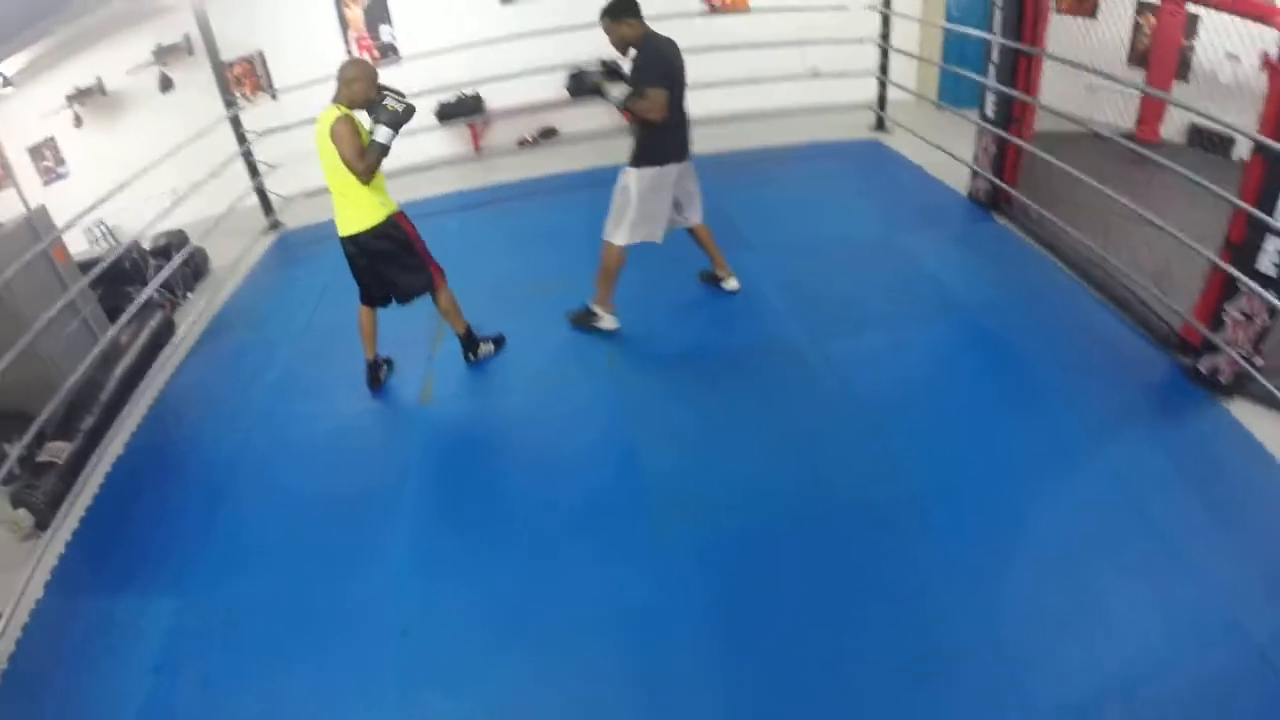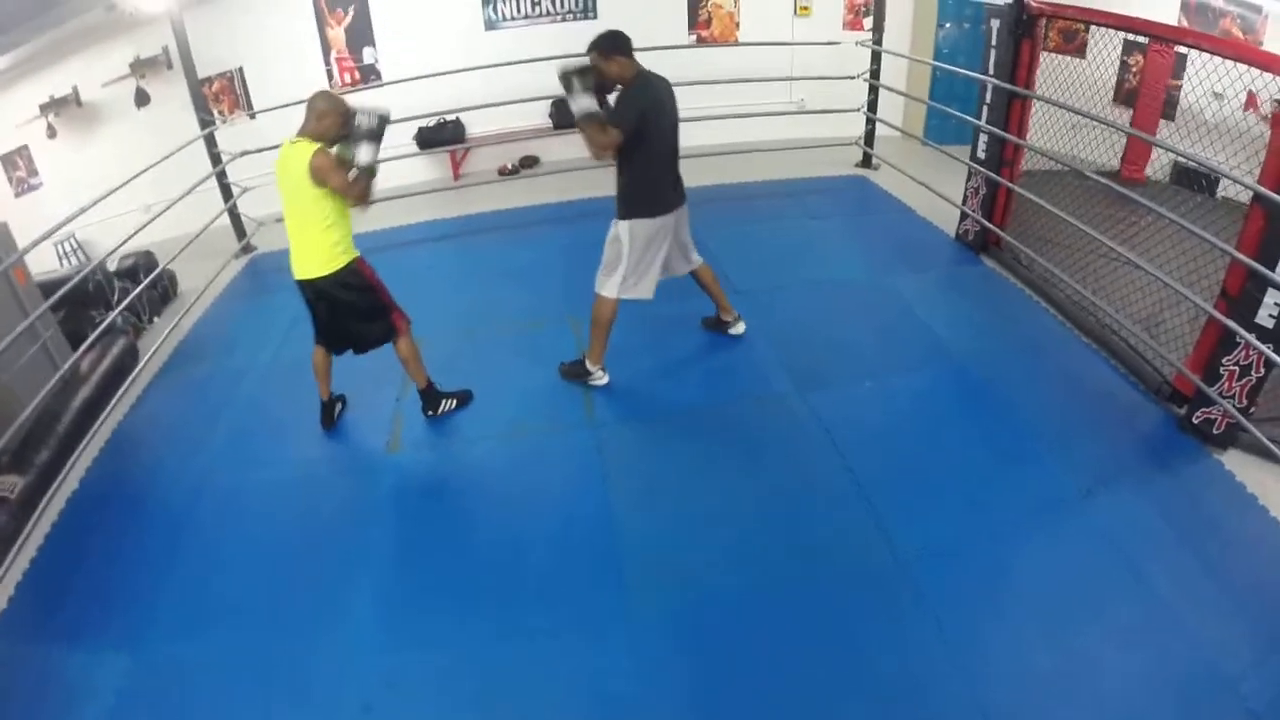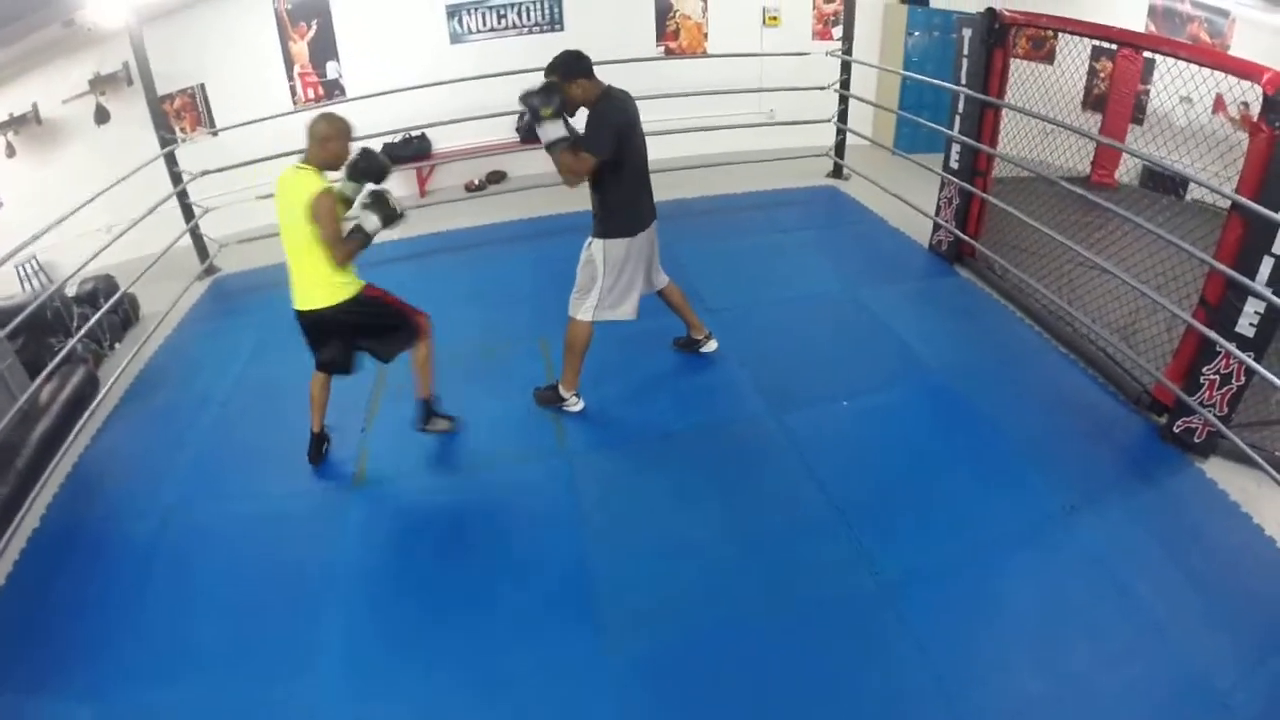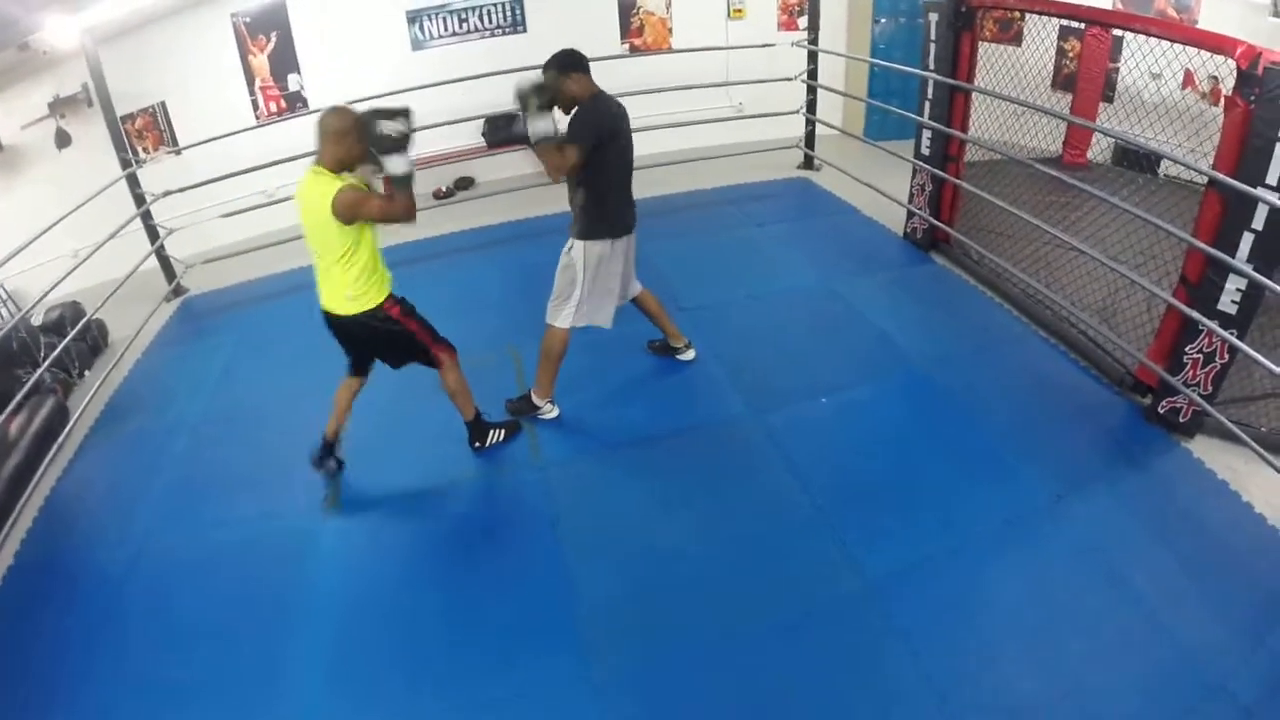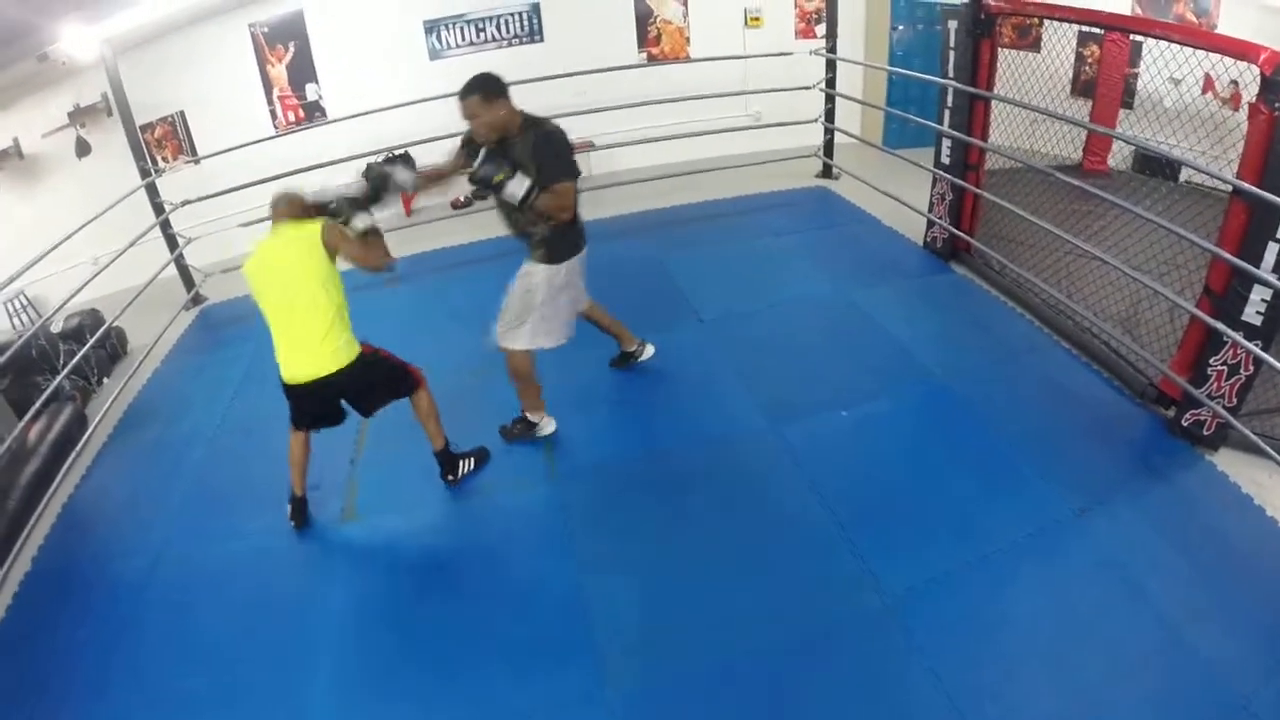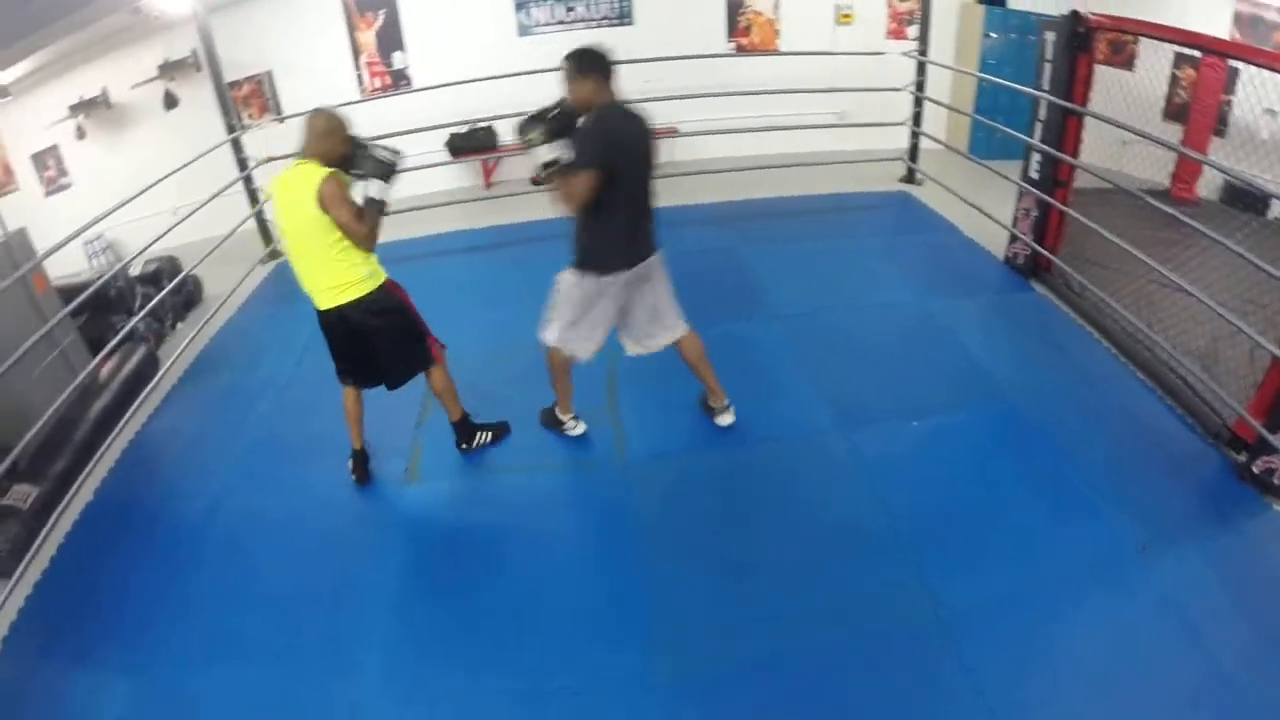
dt=0.7s
person 1, frame 1
left shoulder: (648, 55)
right shoulder: (664, 46)
left elbow: (656, 111)
left wrist: (619, 93)
right wrist: (623, 86)
left hip: (651, 161)
right hip: (677, 154)
left knee: (616, 233)
right knee: (691, 217)
left ankle: (601, 310)
right ankle: (725, 275)
person 1, frame 2
left shoulder: (633, 95)
right shoulder: (657, 84)
left elbow: (600, 148)
left wrist: (581, 101)
right wrist: (600, 111)
left hip: (642, 210)
right hip: (671, 199)
left knee: (608, 285)
right knee: (690, 260)
left ankle: (593, 366)
right ankle: (729, 317)
person 1, frame 3
left shoulder: (605, 115)
right shoulder: (617, 99)
left elbow: (574, 173)
right elbow: (592, 153)
left wrist: (549, 122)
right wrist: (554, 123)
left hip: (616, 229)
right hip: (640, 216)
left knee: (583, 307)
right knee: (656, 279)
left ankle: (567, 391)
right ankle: (701, 336)
person 1, frame 4
left shoulder: (589, 115)
right shoulder: (609, 106)
left elbow: (558, 168)
left wrist: (537, 117)
right wrist: (544, 121)
left hip: (596, 232)
right hip: (621, 223)
left knee: (561, 314)
right knee: (631, 287)
left ankle: (541, 399)
right ankle: (679, 343)
person 1, frame 5
left shoulder: (547, 138)
right shoulder: (485, 139)
left elbow: (563, 210)
right elbow: (448, 170)
left wrist: (511, 185)
left hip: (554, 253)
right hip: (546, 247)
left knee: (512, 337)
right knee: (574, 304)
left ankle: (536, 417)
right ankle: (633, 346)
person 1, frame 6
left shoulder: (597, 129)
right shoulder: (634, 123)
left elbow: (576, 199)
right wrist: (573, 148)
left hip: (599, 263)
right hip: (643, 253)
left knee: (557, 336)
right knee: (676, 329)
left ankle: (565, 415)
right ankle: (719, 404)
person 2, frame 1
left shoulder: (328, 119)
right shoulder: (342, 122)
right elbow: (364, 172)
left wrist: (380, 124)
right wrist: (386, 129)
left hip: (350, 231)
right hip: (378, 222)
left knee: (368, 298)
right knee: (434, 280)
left ankle: (373, 369)
right ankle: (471, 345)
person 2, frame 2
left shoulder: (285, 153)
right shoulder: (319, 157)
right elbow: (360, 197)
left wrist: (351, 152)
right wrist: (367, 147)
left hip: (306, 273)
right hip: (338, 268)
left knee: (324, 339)
right knee: (398, 327)
left ankle: (328, 407)
right ankle: (431, 399)
person 2, frame 3
left shoulder: (287, 179)
right shoulder: (321, 195)
right elbow: (341, 256)
left wrist: (354, 187)
right wrist: (371, 222)
left hip: (306, 305)
right hip: (342, 298)
left knee: (325, 366)
right knee: (420, 328)
left ankle: (317, 441)
right ankle: (429, 414)
person 2, frame 4
left shoulder: (310, 182)
right shoulder: (342, 195)
right elbow: (405, 212)
left wrist: (382, 160)
right wrist: (398, 158)
left hip: (335, 309)
right hip: (370, 307)
left knee: (358, 371)
right knee: (445, 358)
left ankle: (328, 448)
right ankle: (479, 431)
person 2, frame 5
left shoulder: (253, 264)
right shoulder: (320, 231)
right elbow: (380, 262)
right wrist: (363, 224)
left hip: (294, 375)
right hip: (342, 361)
left knee: (301, 427)
right knee: (415, 382)
left ankle: (297, 504)
right ankle: (449, 463)
person 2, frame 6
left shoulder: (281, 184)
right shoulder: (326, 181)
right elbow: (365, 239)
right wrist: (375, 190)
left hip: (328, 307)
right hip: (367, 294)
left knee: (352, 381)
right knee: (431, 357)
left ankle: (358, 459)
right ankle: (466, 432)
